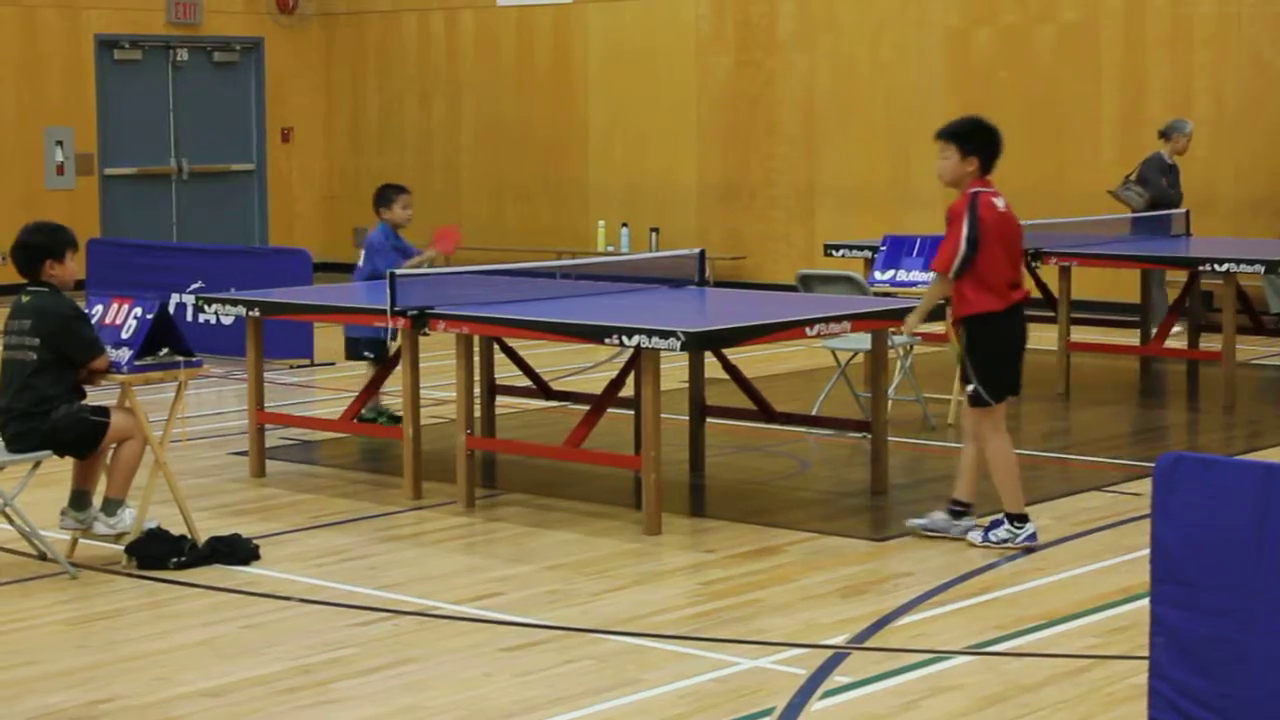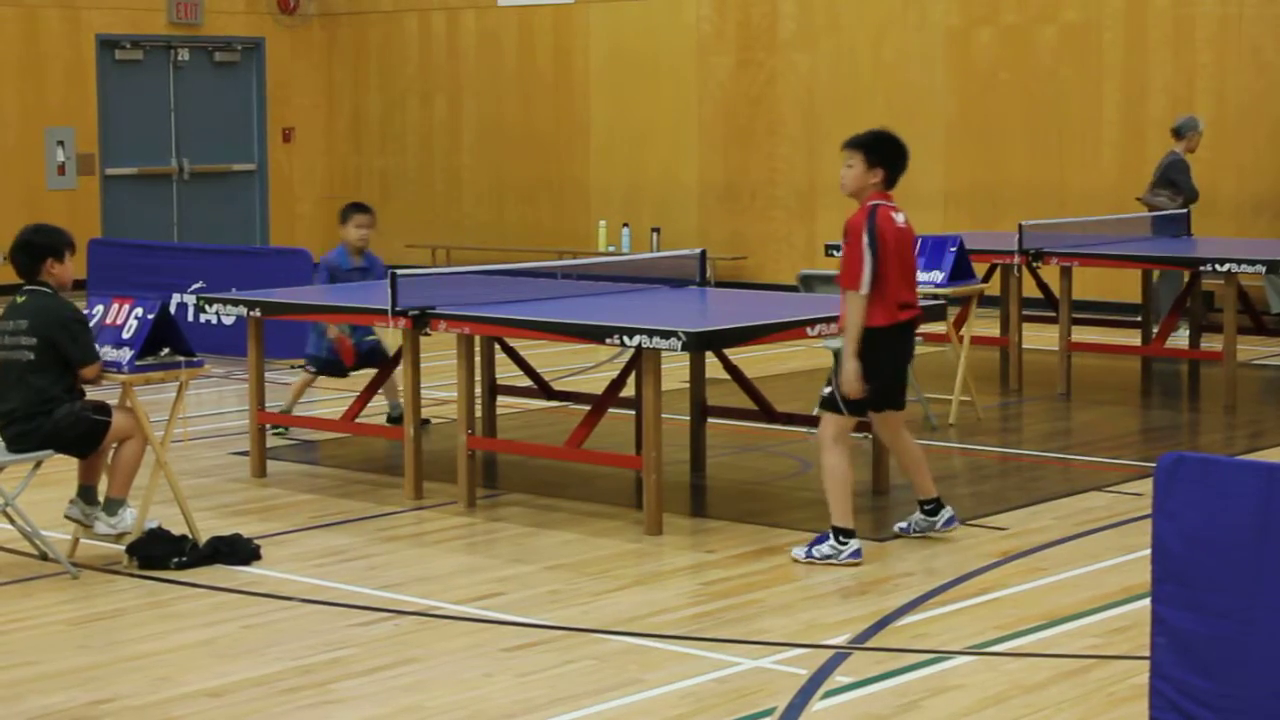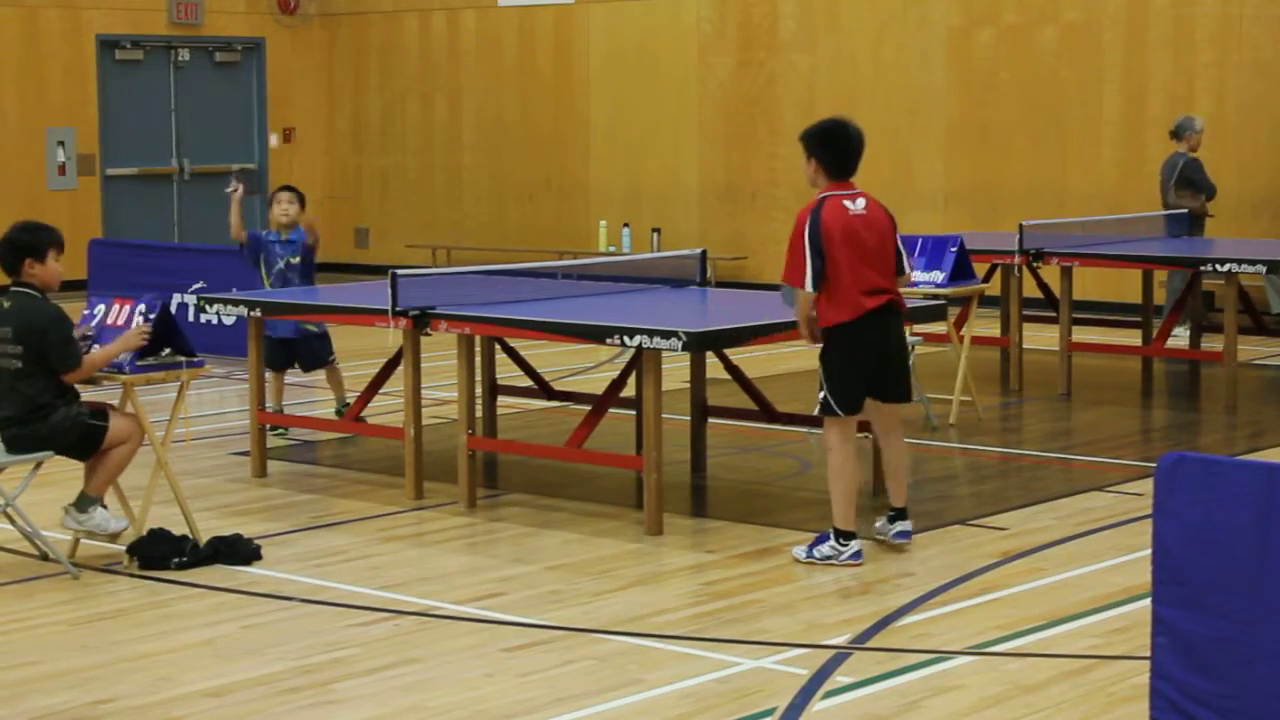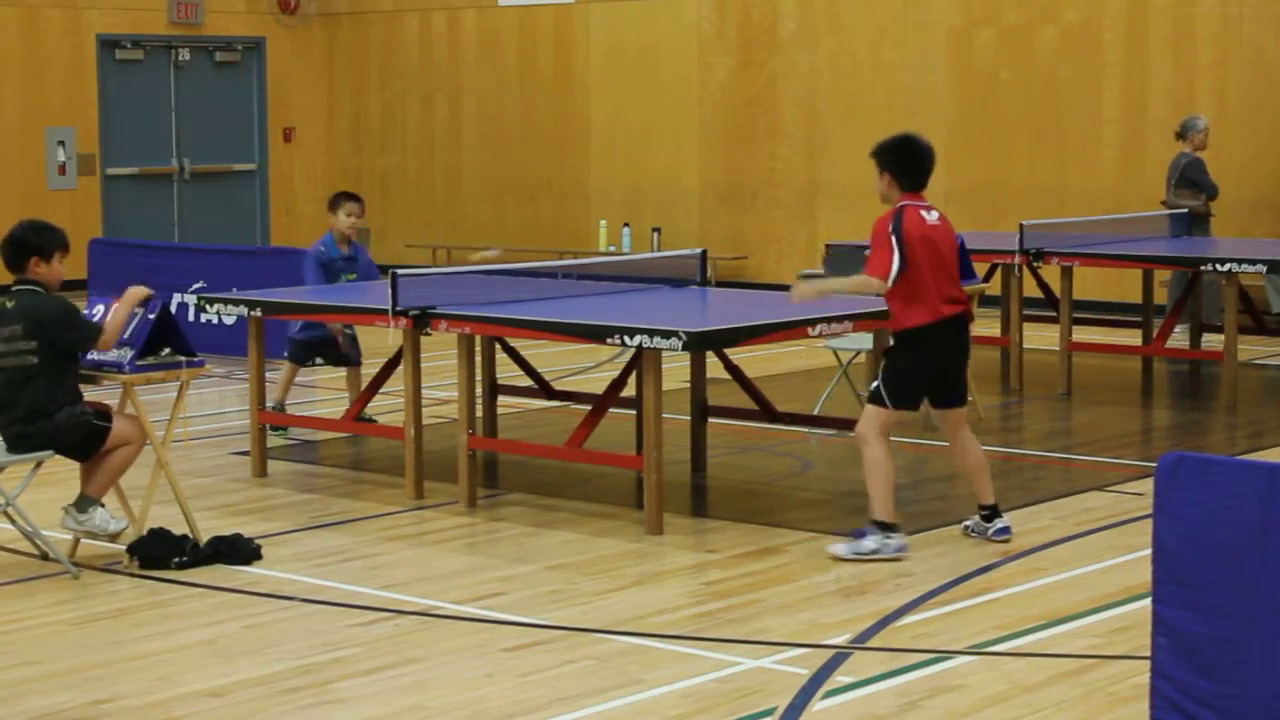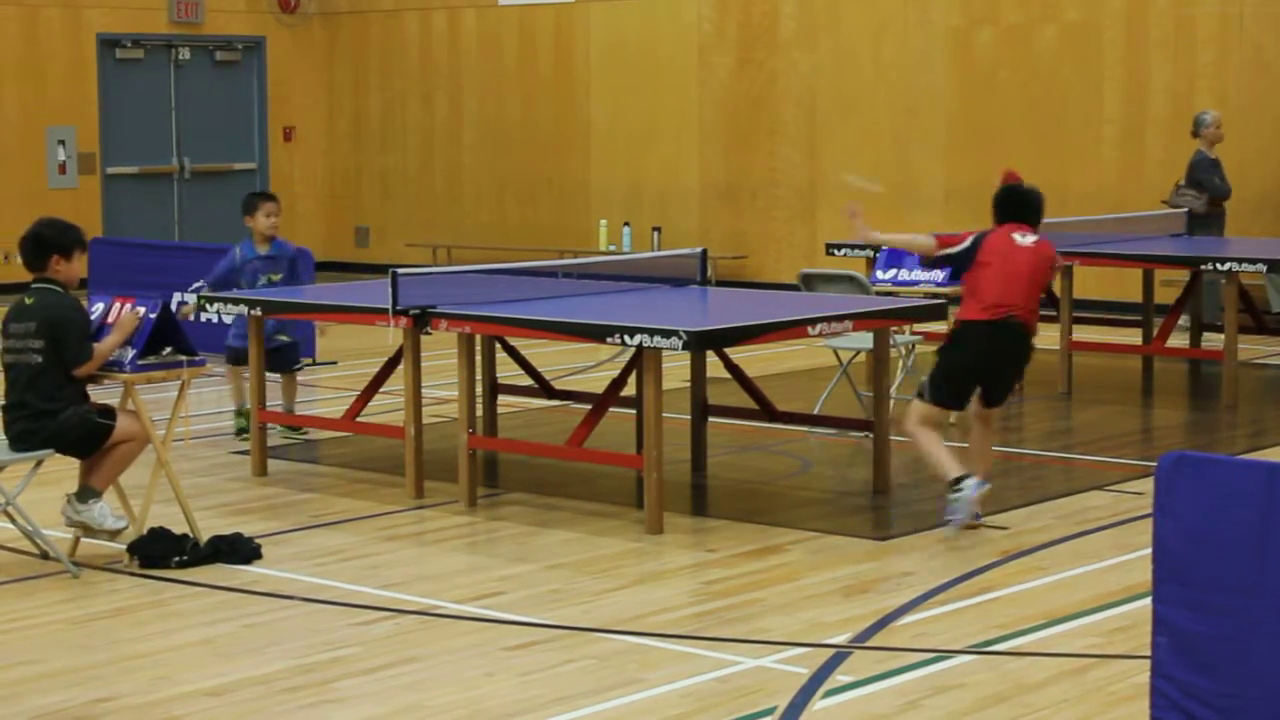
dt=0.7s
person 1, frame 1
left shoulder: (966, 208)
right shoulder: (1000, 205)
left elbow: (946, 275)
left wrist: (915, 317)
left hip: (986, 325)
right hip: (1008, 319)
left knee: (987, 427)
right knee: (976, 424)
left ankle: (1017, 523)
right ankle: (957, 513)
person 1, frame 2
left shoulder: (865, 222)
right shoulder: (900, 221)
left elbow: (858, 292)
left wrist: (848, 356)
left hip: (873, 339)
right hip: (900, 335)
left knee: (831, 435)
right knee: (891, 427)
left ankle: (842, 539)
right ankle: (933, 509)
person 1, frame 3
left shoulder: (814, 216)
right shoulder: (878, 211)
left elbow: (806, 289)
right elbow: (901, 276)
left wrist: (804, 322)
left hip: (847, 333)
right hip: (888, 325)
left knee: (838, 437)
right knee: (889, 425)
left ankle: (843, 540)
right ankle: (898, 518)
person 1, frame 4
left shoulder: (893, 222)
right shoulder: (941, 222)
left elbow: (881, 281)
left wrist: (821, 286)
left hip: (918, 340)
right hip: (954, 334)
left knee: (870, 430)
right knee: (958, 428)
left ankle: (881, 532)
right ankle: (992, 517)
person 1, frame 5
left shoulder: (984, 240)
right shoulder: (1046, 252)
left elbow: (930, 246)
left wrist: (872, 236)
left hip: (973, 335)
right hip: (1015, 341)
left knee: (919, 422)
right knee: (983, 417)
left ankle: (963, 484)
right ankle: (965, 500)
person 2, frame 1
right shoulder: (60, 308)
right elbow: (99, 362)
left wrist: (79, 370)
right wrist: (85, 368)
right hip: (42, 422)
left knee: (97, 424)
right knee: (134, 425)
left ankle: (79, 509)
right ankle: (111, 514)
person 2, frame 2
right shoulder: (60, 310)
right elbow: (90, 372)
left wrist: (70, 376)
right hip: (44, 423)
left knee: (101, 416)
right knee: (136, 425)
left ankle: (86, 503)
right ankle: (112, 514)
person 2, frame 3
right shoulder: (44, 313)
right elbow: (73, 372)
left wrist: (70, 340)
right wrist: (121, 344)
right hip: (40, 424)
left knee: (106, 417)
right knee: (131, 428)
left ankle: (90, 505)
right ankle: (83, 509)
person 2, frame 4
right shoulder: (50, 307)
right elbow: (103, 340)
right wrist: (128, 301)
right hip: (46, 424)
left knee: (103, 417)
right knee: (134, 431)
left ankle: (87, 506)
right ankle: (84, 509)
person 2, frame 5
right shoulder: (65, 307)
right elbow: (82, 366)
right wrist: (118, 334)
right hip: (51, 422)
left knee: (104, 419)
right knee: (138, 428)
left ankle: (84, 505)
right ankle: (85, 500)
person 3, frame 1
left shoulder: (396, 240)
right shoulder: (378, 240)
left elbow: (411, 261)
right elbow: (394, 270)
left wrist: (425, 257)
right wrist: (424, 258)
left knee: (380, 361)
right knee: (375, 361)
left ankle: (376, 407)
right ankle: (369, 411)
person 3, frame 2
left shoulder: (375, 264)
right shoulder: (330, 262)
right wrist: (332, 328)
left hip: (360, 328)
right hip: (330, 329)
left knee: (384, 365)
right knee: (311, 374)
left ankle: (395, 412)
right ankle: (285, 413)
person 3, frame 3
left shoulder: (304, 240)
right shoulder: (263, 240)
left elbow: (312, 239)
right elbow: (237, 235)
left wrist: (305, 222)
right wrist: (236, 201)
left hip: (307, 318)
right hip: (275, 319)
left knee: (328, 363)
right knee: (277, 370)
left ankle: (343, 407)
right ankle: (276, 414)
person 3, frame 4
left shoulder: (360, 254)
right shoulder: (318, 253)
right wrist: (330, 319)
left hip: (343, 321)
right hip: (312, 322)
left knee: (354, 364)
right knee: (293, 363)
right ankle: (278, 408)
person 3, frame 5
left shoulder: (288, 253)
right shoulder: (238, 255)
right elbow: (213, 283)
right wrist: (193, 304)
left hip: (281, 324)
right hip: (247, 323)
left knee: (289, 370)
right knee: (234, 366)
left ankle: (288, 416)
right ankle: (241, 414)
person 4, frame 1
left shoulder: (1173, 168)
right shoulder: (1152, 163)
left elbow: (1176, 199)
right elbow: (1159, 193)
left wrist: (1167, 197)
right wrist: (1170, 196)
left hip: (1163, 226)
right hip: (1146, 225)
left knee: (1156, 274)
right knee: (1154, 274)
left ankle: (1151, 321)
right ankle: (1162, 321)
person 4, frame 2
left shoulder: (1170, 160)
right shoulder: (1177, 163)
left elbow: (1182, 194)
right elbow: (1192, 195)
left wrist: (1178, 199)
right wrist: (1180, 200)
left hip: (1167, 223)
right hip: (1171, 224)
left knee: (1168, 271)
right knee: (1174, 272)
left ankle: (1154, 317)
person 4, frame 3
left shoulder: (1169, 162)
right shoulder: (1190, 163)
right elbow: (1210, 192)
left wrist: (1191, 197)
right wrist: (1197, 196)
left hip: (1174, 222)
right hip: (1188, 224)
left knee: (1179, 271)
right knee: (1184, 272)
left ankle: (1181, 319)
person 4, frame 4
left shoulder: (1177, 162)
right shoulder: (1193, 163)
right elbow: (1212, 192)
left wrist: (1196, 196)
right wrist: (1200, 196)
left hip: (1179, 224)
right hip: (1194, 225)
left knee: (1181, 272)
right knee: (1209, 273)
left ankle: (1178, 320)
right ankle: (1211, 324)
person 4, frame 5
left shoulder: (1213, 160)
right shoulder: (1200, 162)
left elbow: (1224, 190)
right elbow: (1219, 192)
left wrist: (1209, 196)
right wrist: (1213, 195)
left hip: (1210, 224)
right hip: (1202, 226)
left knee: (1203, 272)
right knee: (1210, 273)
right ankle: (1210, 325)
